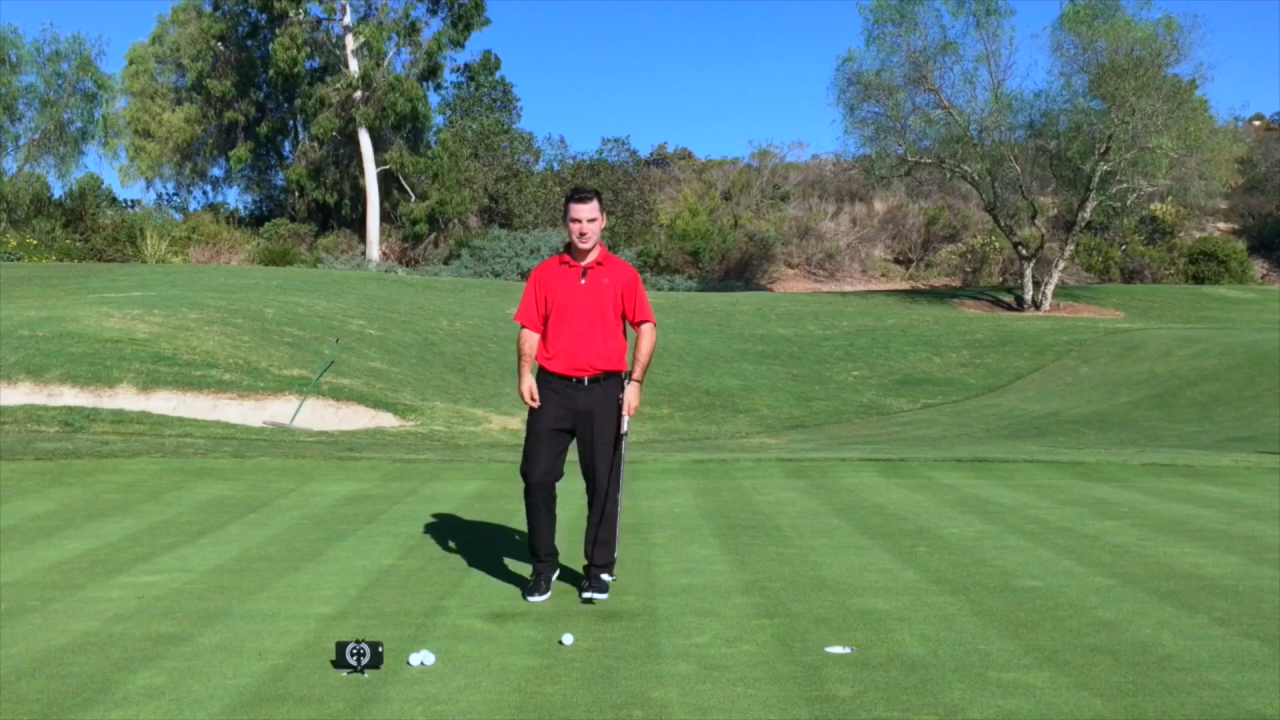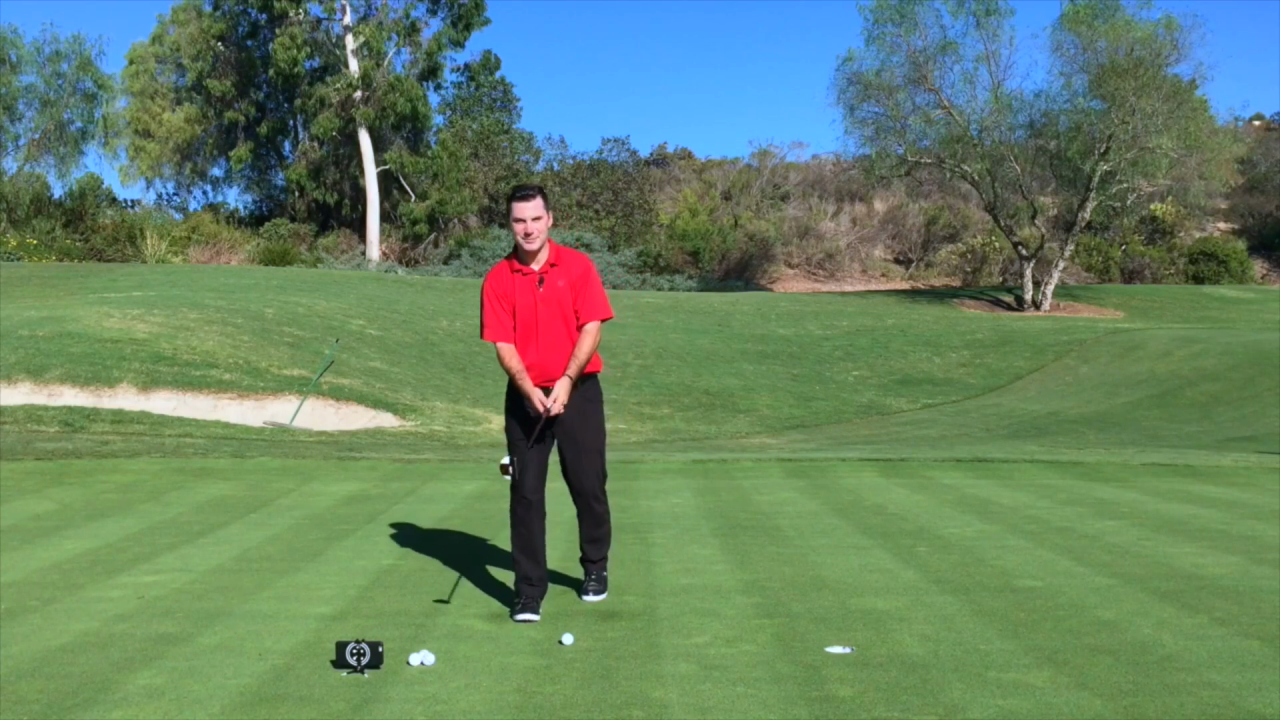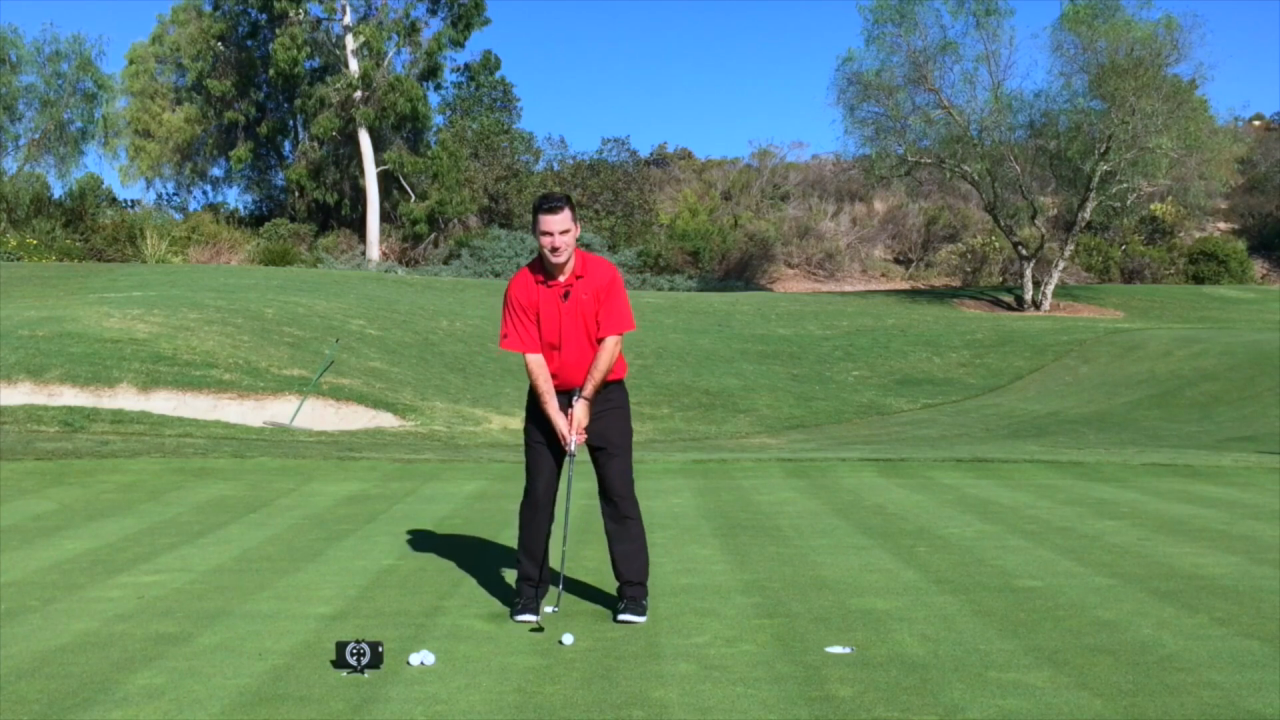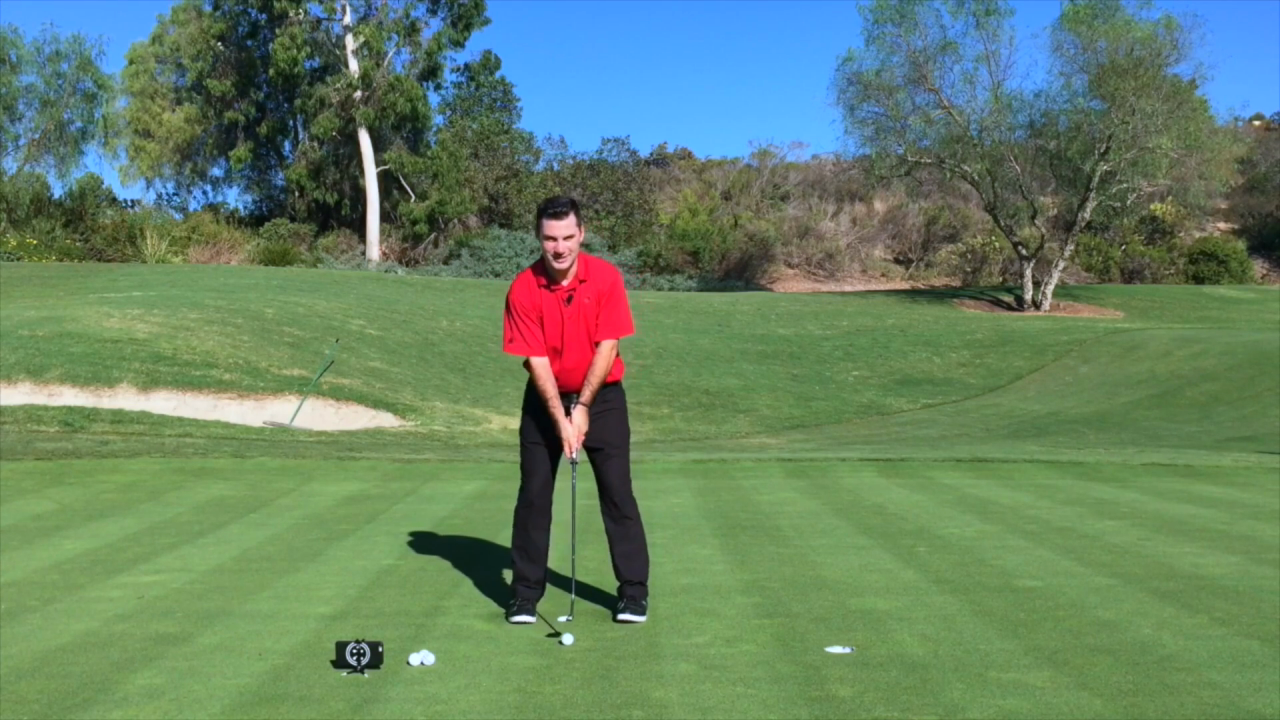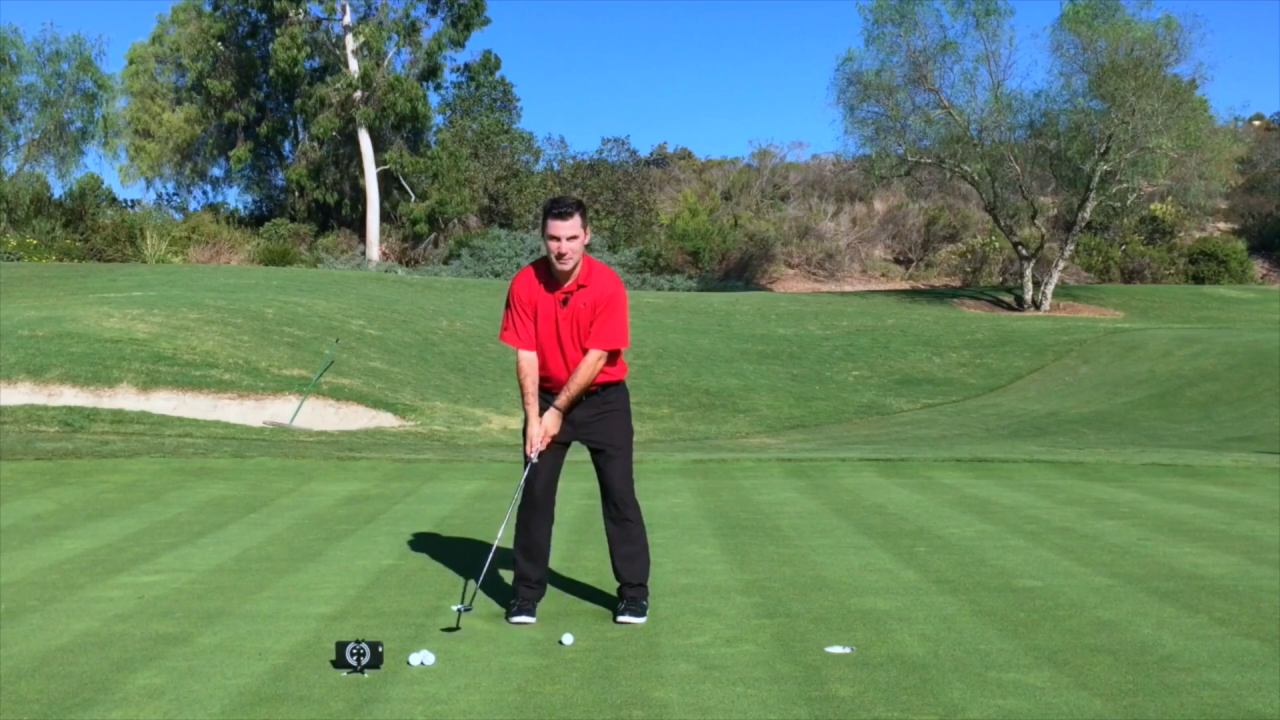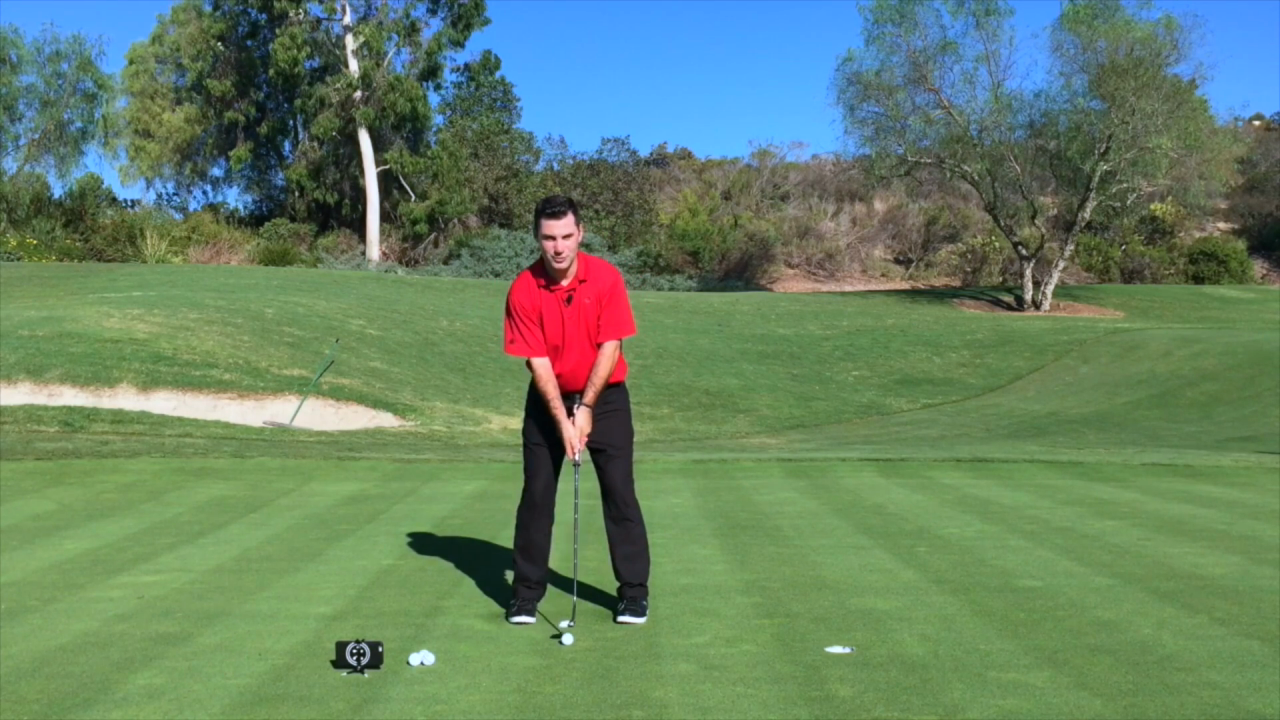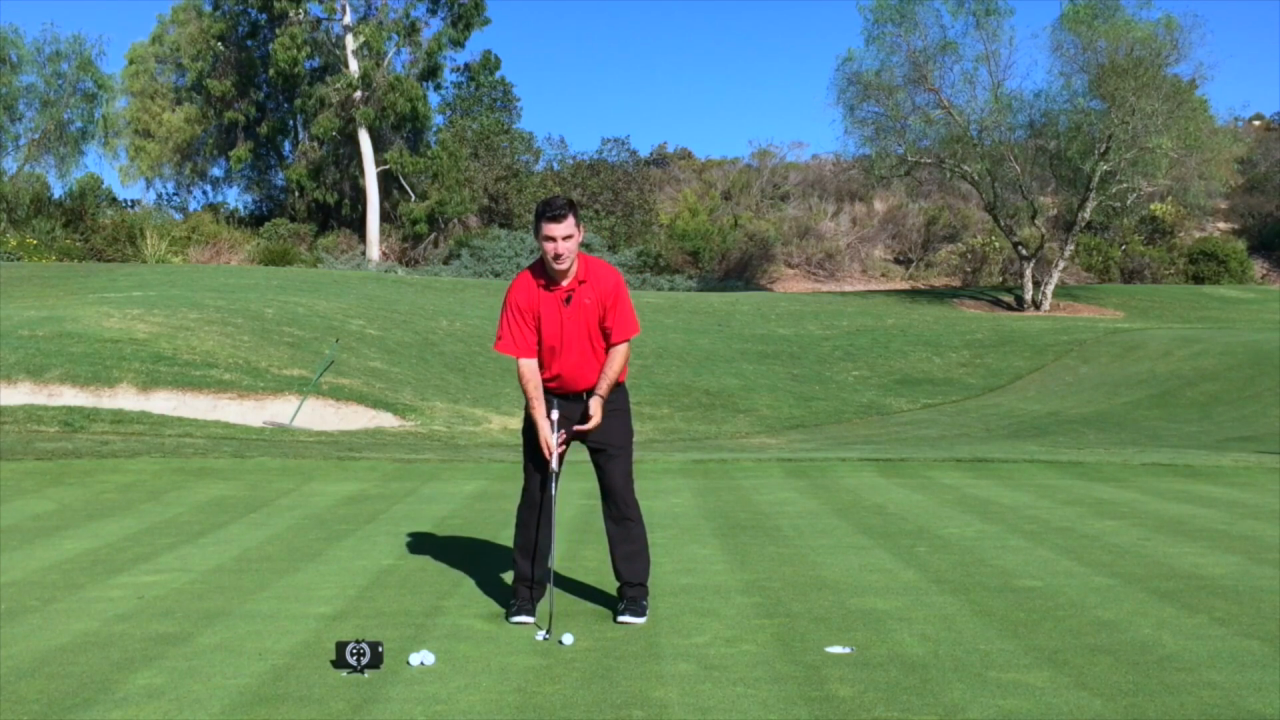
dt=0.7s
person 1, frame 1
left shoulder: (623, 273)
right shoulder: (544, 273)
left elbow: (645, 328)
right elbow: (529, 330)
left wrist: (635, 381)
right wrist: (524, 373)
left hip: (605, 392)
right hip: (553, 390)
left knee: (603, 484)
right knee: (537, 476)
left ankle: (598, 569)
right ankle: (544, 565)
person 1, frame 2
left shoulder: (579, 266)
right shoulder: (497, 279)
left elbow: (592, 327)
right elbow: (503, 345)
left wrist: (567, 380)
right wrist: (530, 391)
left hip: (578, 391)
right hip: (525, 397)
left knee: (588, 486)
right knee: (526, 493)
left ankle: (595, 565)
right ankle: (529, 589)
person 1, frame 3
left shoulder: (605, 275)
right shoulder: (520, 286)
left elbow: (612, 342)
right elbow: (532, 356)
left wrist: (585, 401)
right wrist: (556, 415)
left hip: (605, 395)
right hip: (548, 398)
left knee: (618, 492)
right knee: (538, 495)
left ankle: (633, 591)
right ankle: (530, 589)
person 1, frame 4
left shoulder: (606, 278)
right shoulder: (523, 289)
left elbow: (608, 347)
right elbow: (536, 360)
left wrist: (582, 406)
right wrist: (560, 419)
left hip: (602, 397)
right hip: (544, 400)
left knee: (617, 492)
right knee: (534, 495)
left ankle: (633, 590)
right ankle: (526, 590)
person 1, frame 5
left shoulder: (608, 285)
right shoulder: (524, 284)
left elbow: (596, 357)
right elbow: (526, 354)
left wrist: (559, 411)
right wrist: (534, 416)
left hip: (604, 399)
right hip: (545, 397)
left knee: (619, 493)
right knee: (535, 494)
left ankle: (634, 591)
right ankle: (527, 591)
person 1, frame 6
left shoulder: (607, 278)
right shoulder: (523, 289)
left elbow: (610, 347)
right elbow: (538, 361)
left wrist: (586, 408)
right wrist: (562, 420)
left hip: (606, 398)
right hip: (547, 400)
left knee: (619, 493)
right knee: (536, 495)
left ankle: (634, 591)
right ankle: (526, 591)
person 1, frame 7
left shoulder: (607, 279)
right shoulder: (522, 289)
left elbow: (620, 345)
right elbow: (526, 359)
left wrist: (599, 399)
right wrist: (540, 420)
left hip: (604, 400)
right hip: (548, 400)
left knee: (619, 493)
right knee: (536, 495)
left ankle: (634, 591)
right ankle: (526, 591)
